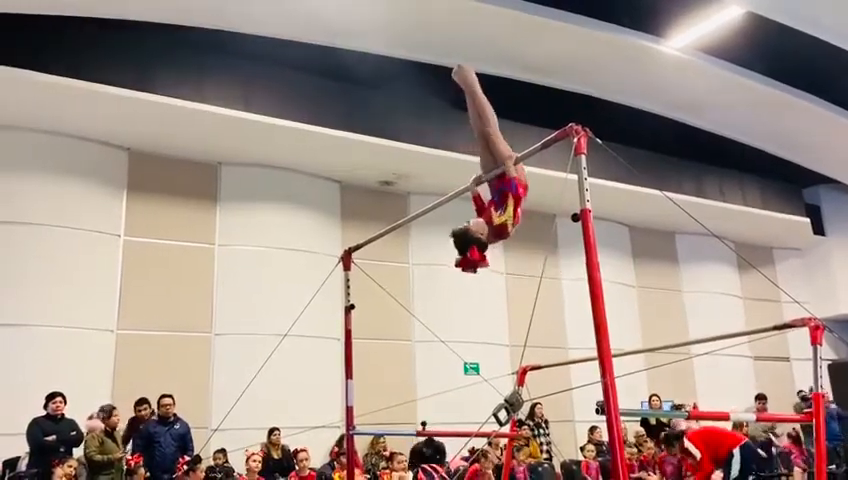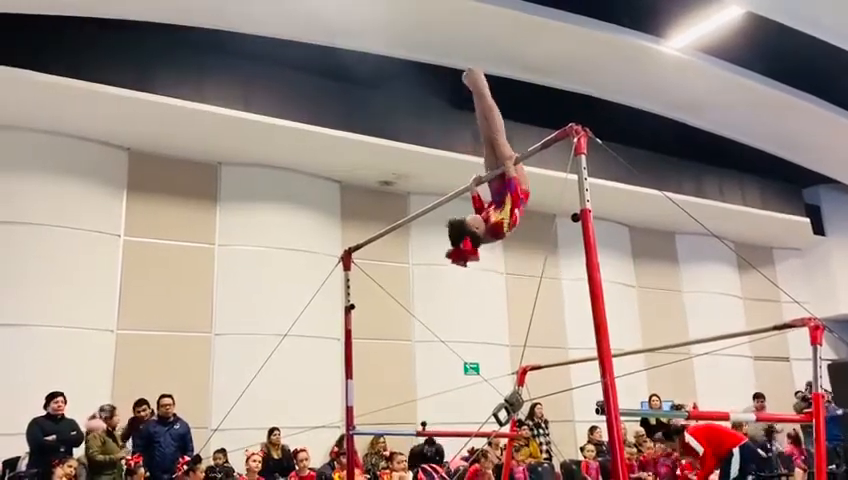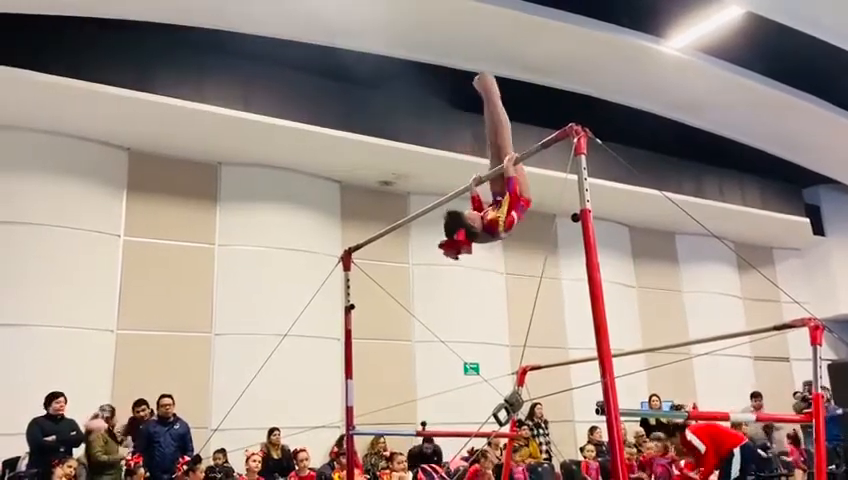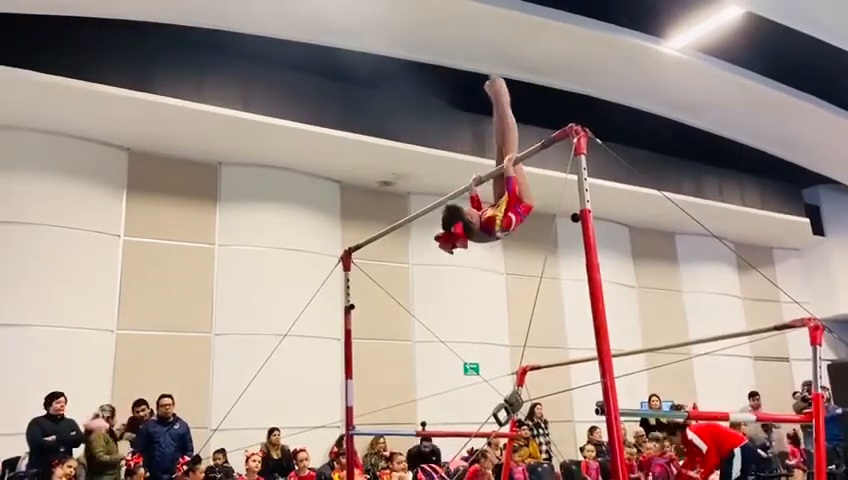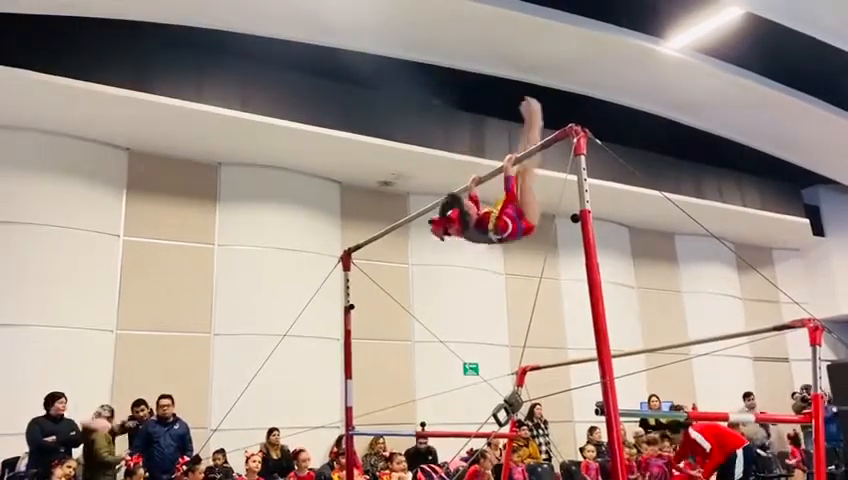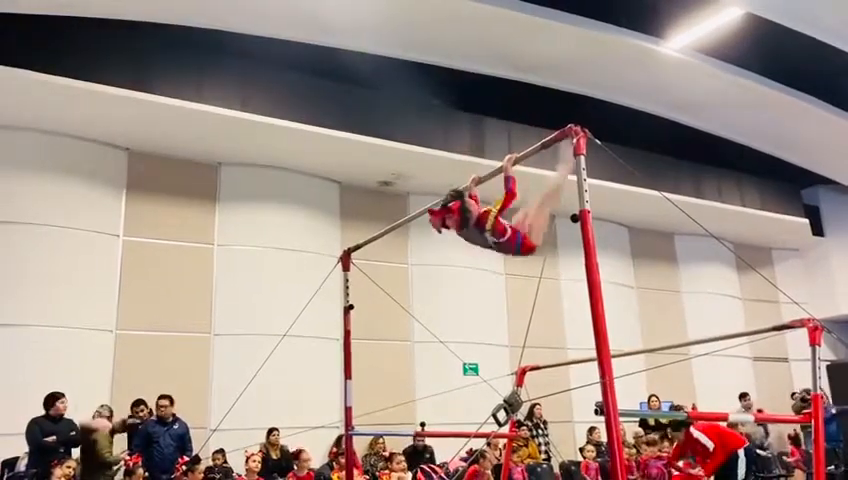
dt=0.1s
person 1, frame 1
right shoulder: (500, 229)
right elbow: (514, 196)
right wrist: (506, 172)
left hip: (500, 185)
right hip: (505, 179)
left knee: (485, 136)
right knee: (489, 135)
person 1, frame 2
right shoulder: (498, 227)
right elbow: (514, 195)
left wrist: (473, 190)
right wrist: (510, 169)
left hip: (501, 196)
right hip: (506, 195)
left knee: (490, 141)
right knee: (497, 141)
person 1, frame 3
left shoulder: (477, 232)
right shoulder: (495, 225)
right elbow: (512, 196)
left wrist: (473, 190)
right wrist: (509, 170)
left hip: (501, 198)
right hip: (520, 199)
left knee: (496, 145)
right knee: (503, 149)
person 1, frame 4
left shoulder: (472, 229)
right shoulder: (493, 223)
right elbow: (511, 196)
left wrist: (473, 190)
right wrist: (509, 171)
left hip: (512, 210)
right hip: (521, 206)
right knee: (508, 155)
person 1, frame 5
left shoulder: (468, 230)
right shoulder: (490, 222)
right elbow: (511, 196)
left wrist: (472, 190)
right wrist: (508, 171)
left hip: (513, 219)
right hip: (525, 223)
right knee: (525, 171)
person 1, frame 6
left shoulder: (463, 229)
right shoulder: (487, 218)
right elbow: (511, 195)
left wrist: (470, 189)
right wrist: (507, 170)
left hip: (517, 243)
right hip: (526, 243)
right knee: (545, 202)
